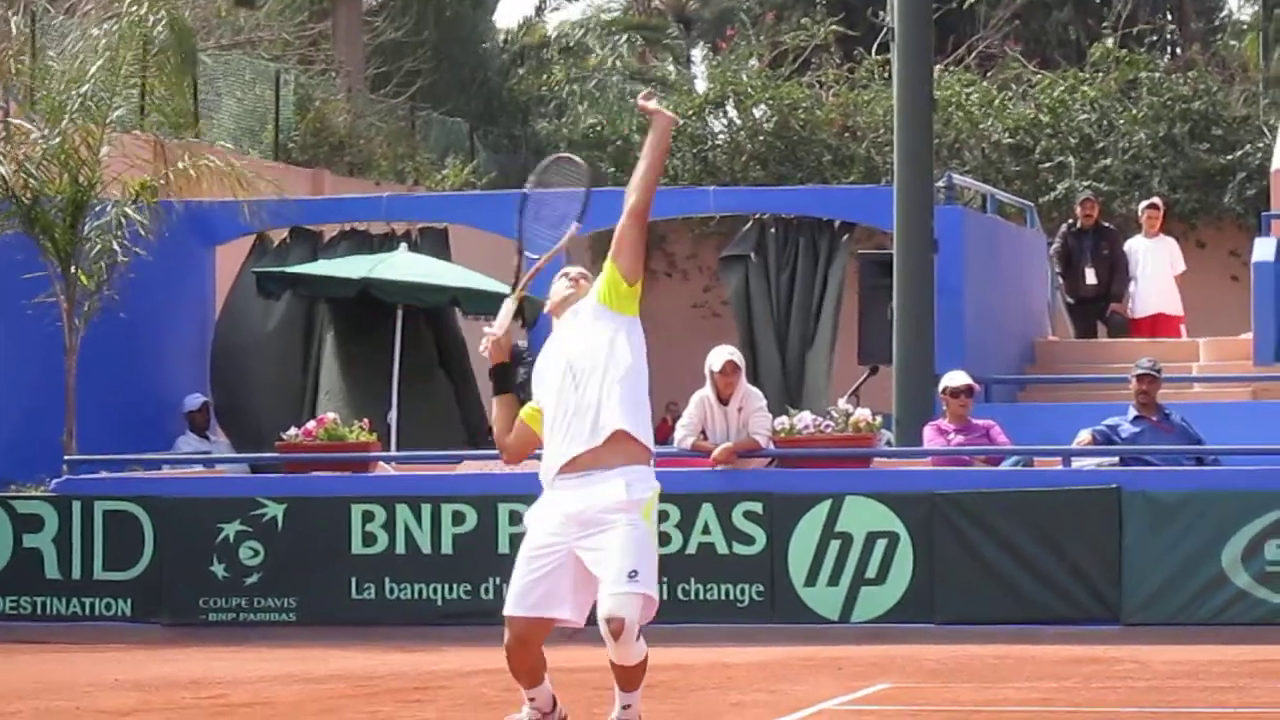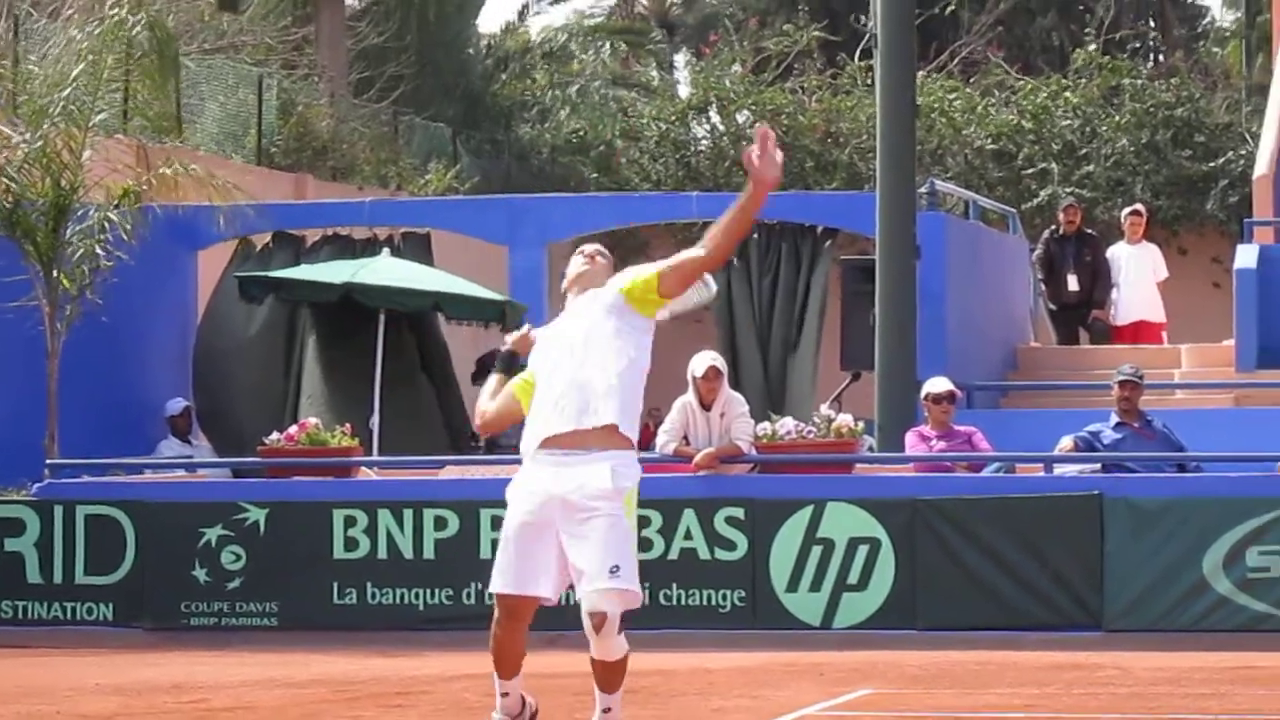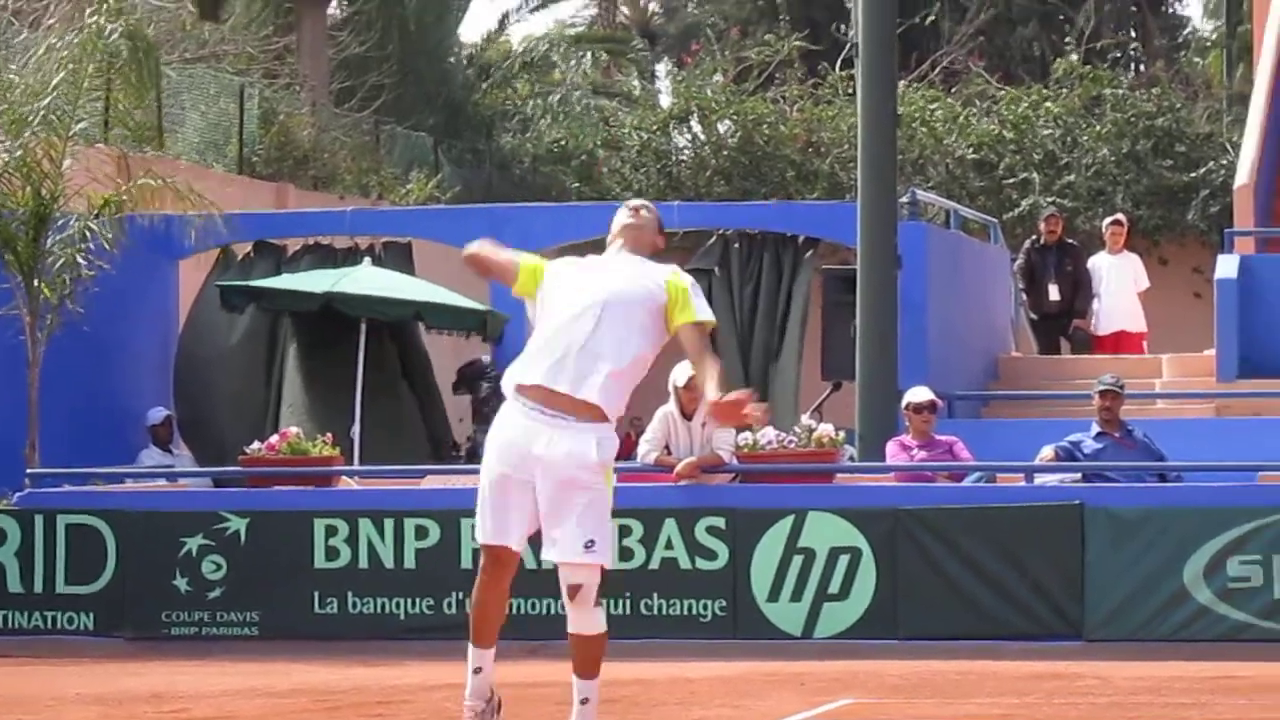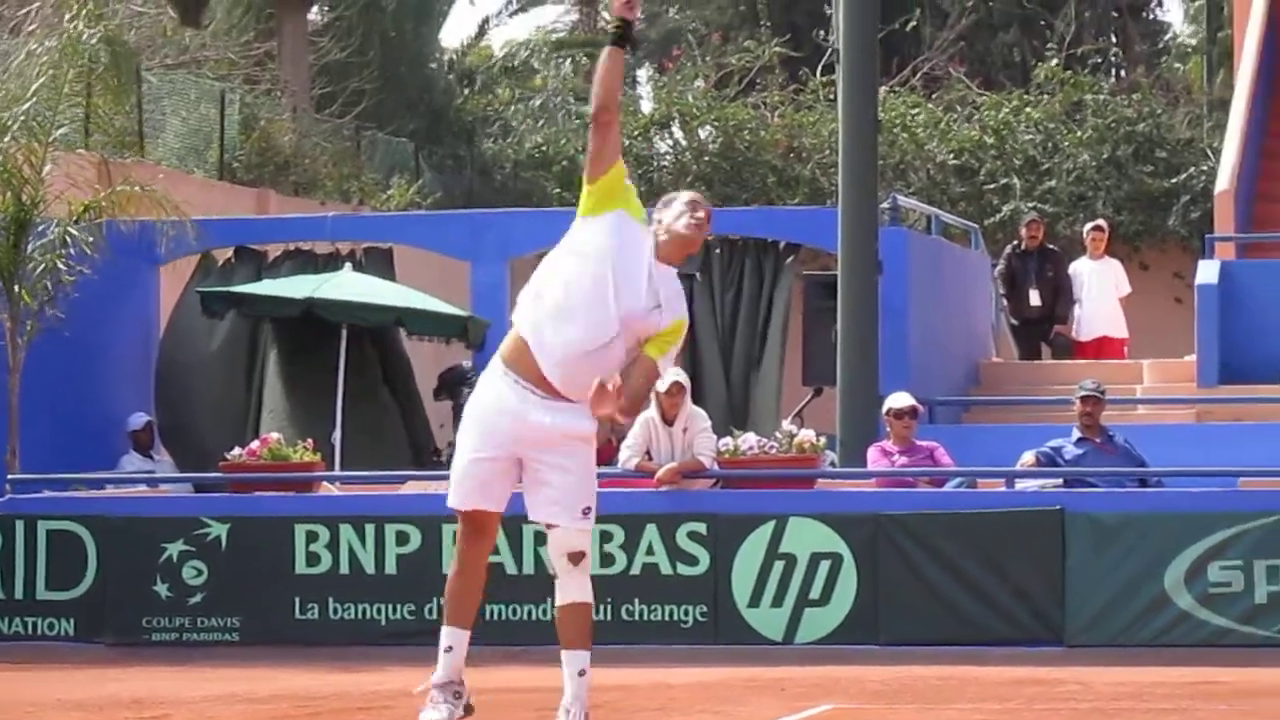
dt=0.1s
person 1, frame 1
left shoulder: (611, 309)
right shoulder: (542, 368)
left elbow: (636, 215)
right elbow: (513, 450)
left wrist: (660, 129)
right wrist: (500, 368)
left hip: (622, 498)
right hip: (562, 507)
left knee: (622, 626)
right knee: (521, 639)
person 1, frame 2
left shoulder: (628, 294)
right shoulder: (545, 352)
left elbow: (706, 255)
right elbow: (484, 421)
left wrist: (758, 187)
right wrist: (509, 358)
left hip: (600, 484)
right hip: (538, 479)
left knee: (602, 622)
right knee: (509, 616)
person 1, frame 3
left shoulder: (670, 285)
right shoulder: (560, 272)
left elbow: (703, 350)
right elbow: (481, 258)
left wrist: (718, 398)
left hip: (584, 441)
right hip: (520, 427)
left knee: (580, 589)
right knee: (495, 564)
person 1, frame 4
left shoulder: (671, 311)
right shoulder: (617, 216)
left elbow: (637, 389)
right elbow: (603, 116)
left wrist: (621, 401)
left hip: (566, 424)
right hip: (505, 395)
left knee: (572, 562)
right knee: (475, 536)
